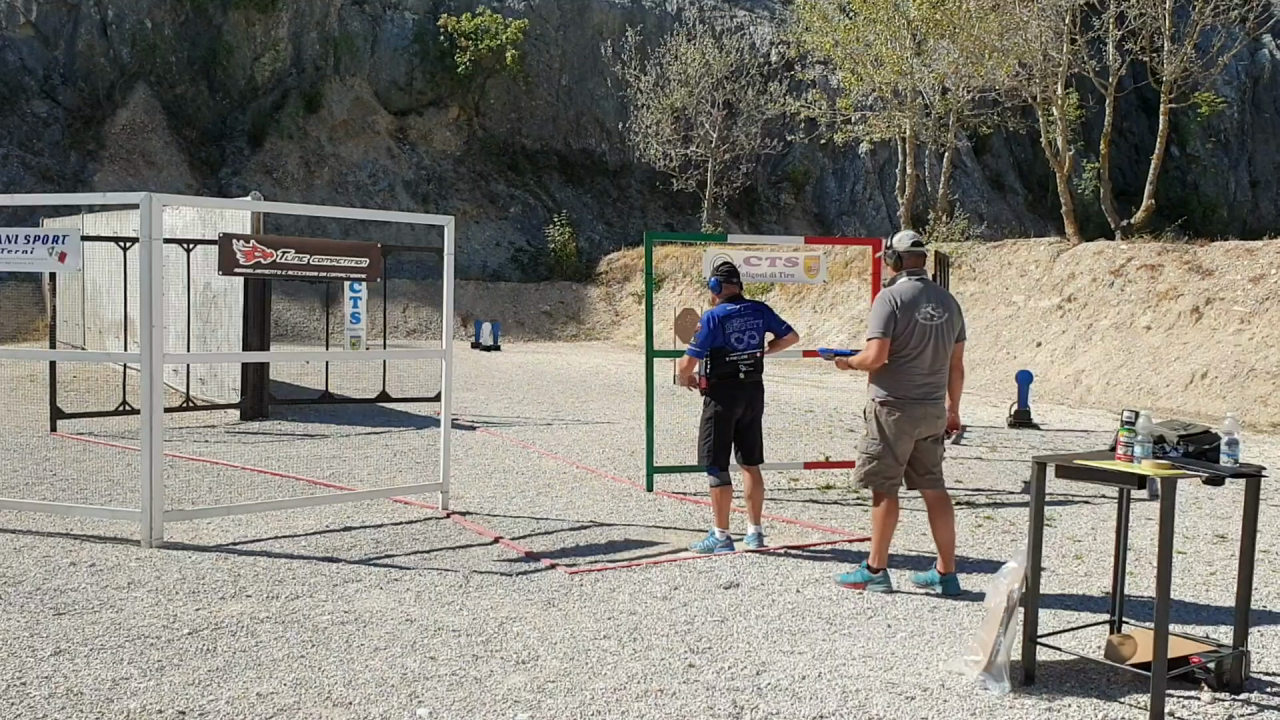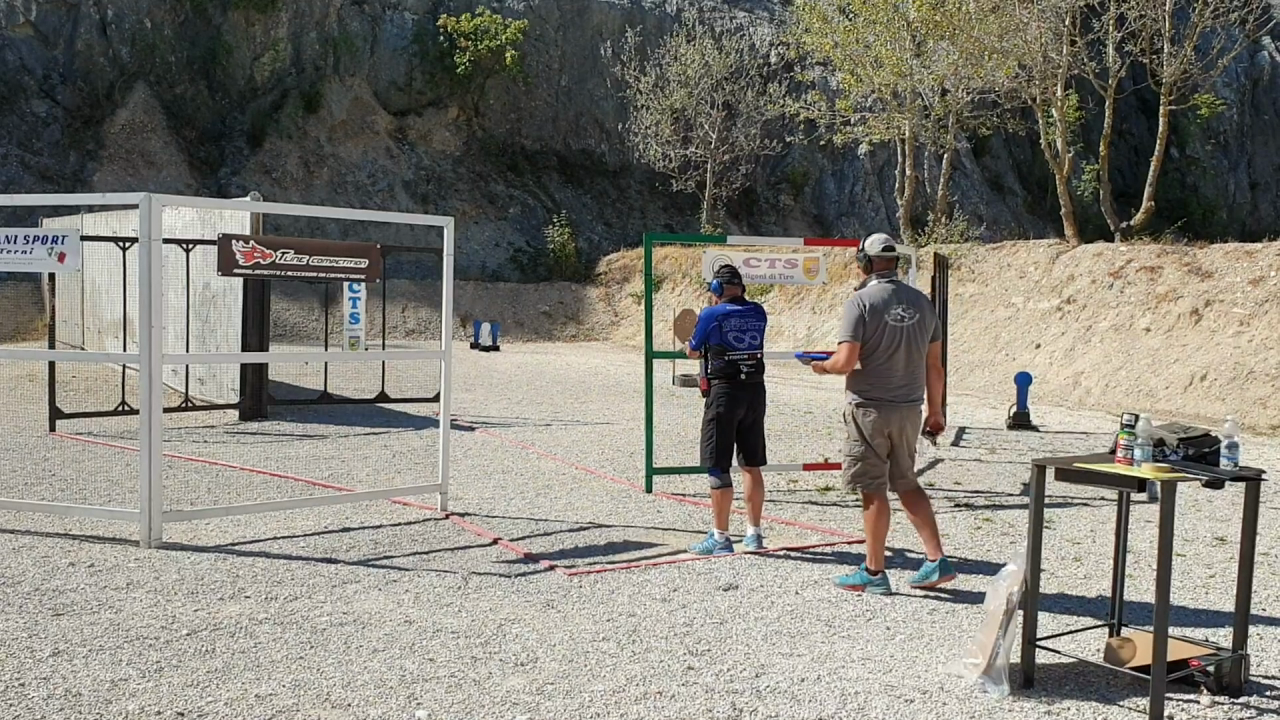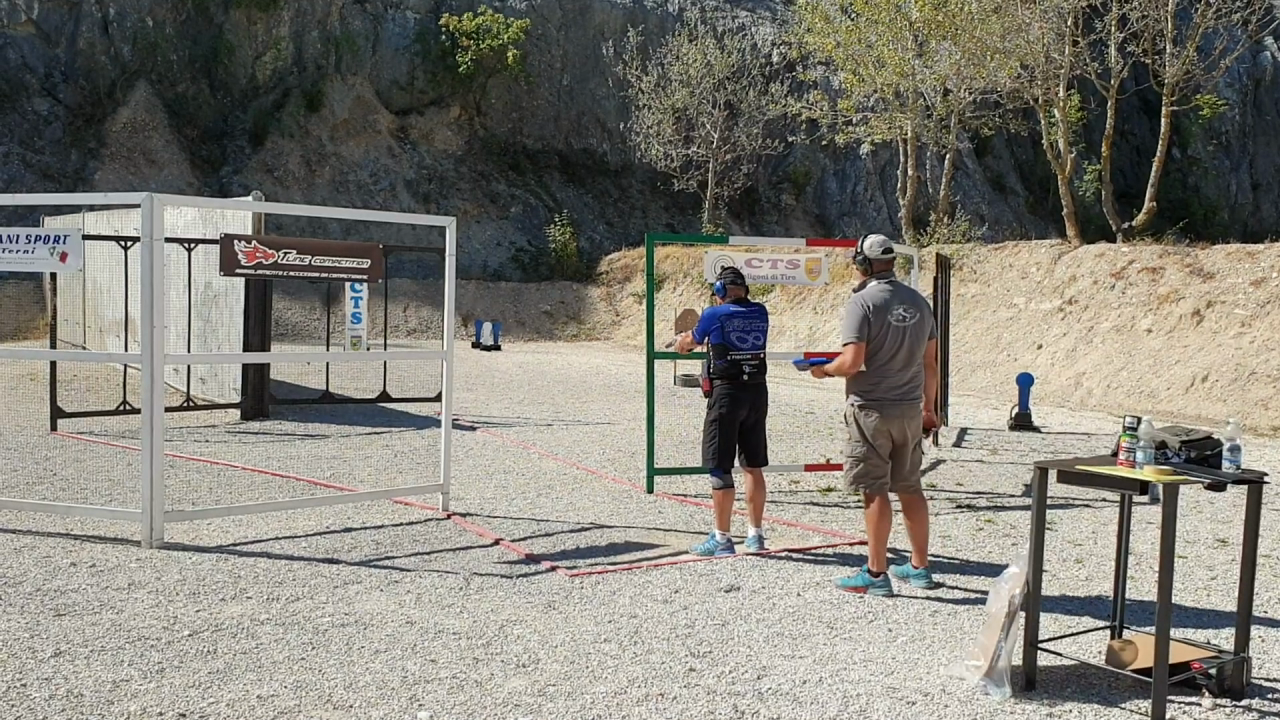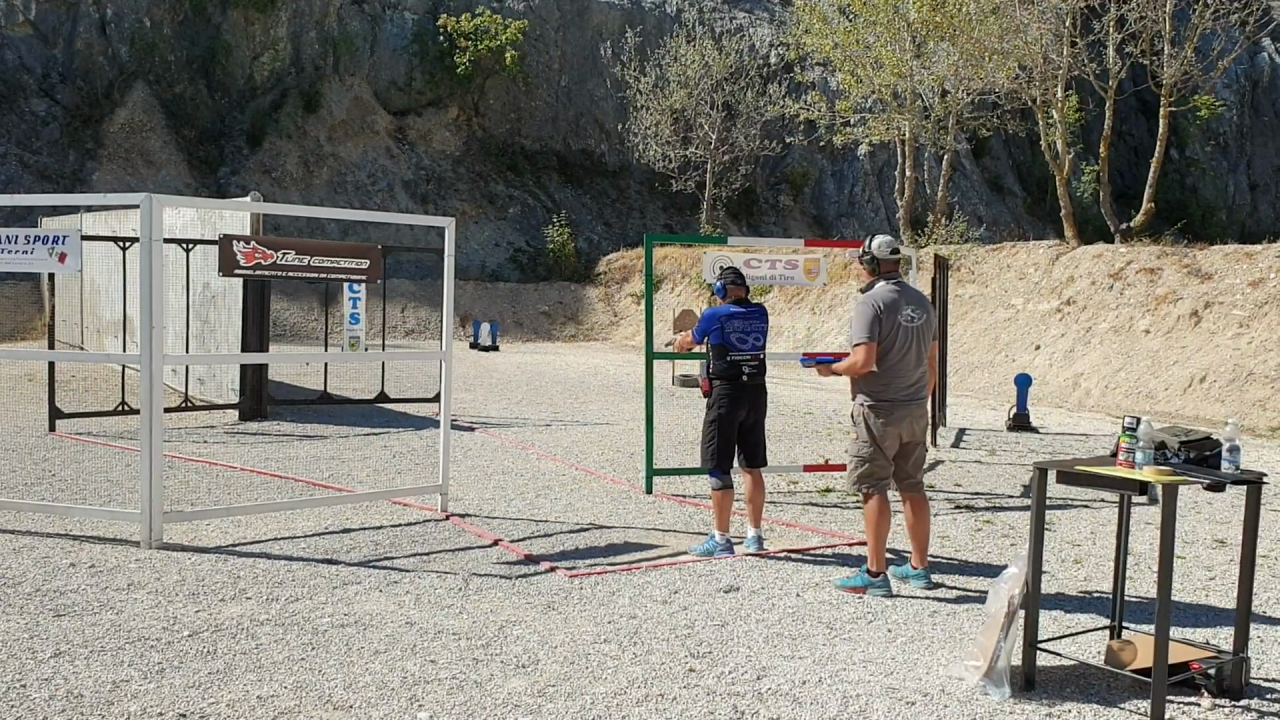
dt=0.4s
person 1, frame 1
left shoulder: (891, 296)
right shoulder: (948, 301)
left elbow: (876, 357)
right elbow: (956, 365)
left wrist: (849, 362)
right wrist: (953, 410)
left hip: (892, 407)
right hip: (932, 410)
left knee: (883, 488)
right knee: (934, 489)
left ankle: (875, 570)
right ankle: (946, 573)
person 1, frame 2
left shoulder: (861, 301)
right shoulder: (921, 301)
left elbow: (847, 361)
right elbow: (933, 364)
left wrist: (823, 366)
right wrist: (935, 411)
left hip: (869, 409)
right hip: (908, 410)
left knee: (873, 490)
right knee: (907, 485)
left ankle: (874, 572)
right ankle: (937, 560)
person 1, frame 3
left shoulder: (862, 301)
right shoulder: (918, 301)
left elbow: (852, 362)
right elbow: (930, 362)
left wrist: (825, 370)
right wrist: (929, 407)
left hip: (871, 410)
right hip: (910, 410)
left knee: (875, 490)
right knee: (910, 487)
left ankle: (876, 574)
right ankle: (919, 566)
person 1, frame 4
left shoulder: (871, 302)
right shoulder: (922, 301)
left elbow: (863, 362)
right elbow: (931, 361)
left wrist: (832, 368)
left hip: (878, 410)
right hip: (914, 410)
left knee: (873, 489)
right knee: (913, 487)
left ankle: (875, 573)
right ankle: (919, 568)
person 2, frame 1
left shoulder: (713, 316)
right shoulder: (759, 310)
left elbow: (689, 362)
right elbow: (791, 337)
left wrist: (684, 376)
left hip: (723, 393)
right hip: (753, 391)
left knee: (716, 466)
right knee: (751, 464)
left ankle: (721, 536)
right ankle: (754, 531)
person 2, frame 2
left shoulder: (711, 315)
right shoulder: (758, 313)
left elbow: (692, 351)
left wrist: (697, 348)
left hip: (724, 393)
right hip: (755, 392)
left knee: (718, 468)
right knee: (752, 465)
left ankle: (720, 538)
right ankle: (754, 533)
person 2, frame 3
left shoulder: (714, 314)
right shoulder: (760, 313)
left elbow: (692, 340)
left wrist: (681, 341)
left hip: (726, 393)
right hip: (757, 393)
left knee: (720, 468)
right knee: (753, 466)
left ankle: (722, 539)
right ankle: (755, 534)
person 2, frame 4
left shoulder: (714, 315)
right shoulder: (761, 313)
left elbow: (692, 339)
left wrist: (681, 341)
left hip: (726, 394)
right hip: (756, 394)
left knee: (719, 469)
right knee: (753, 467)
left ankle: (721, 539)
right ankle: (755, 535)
